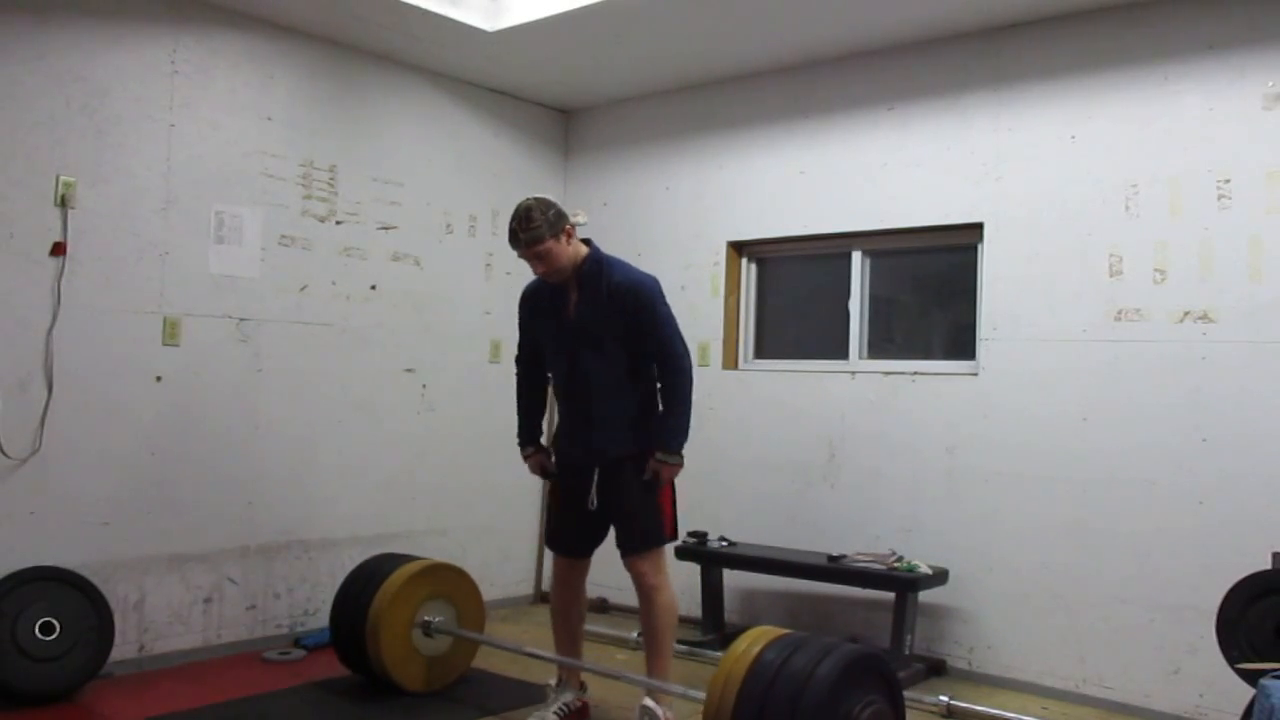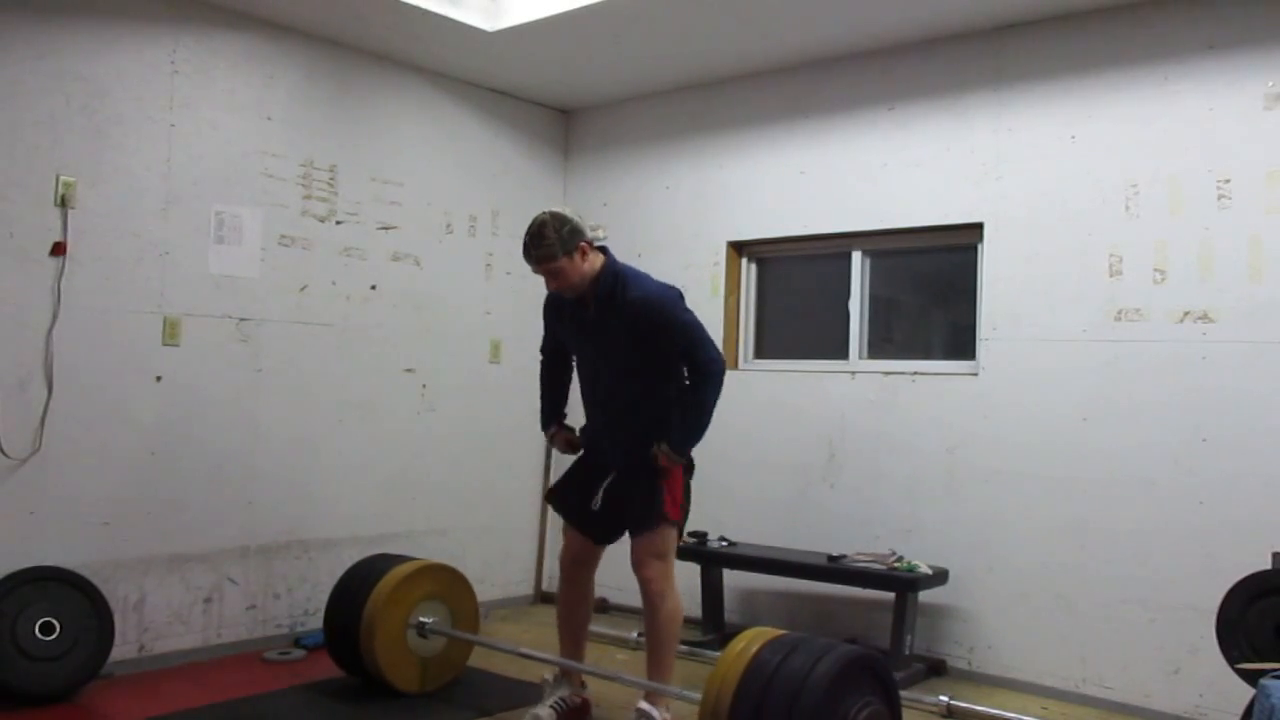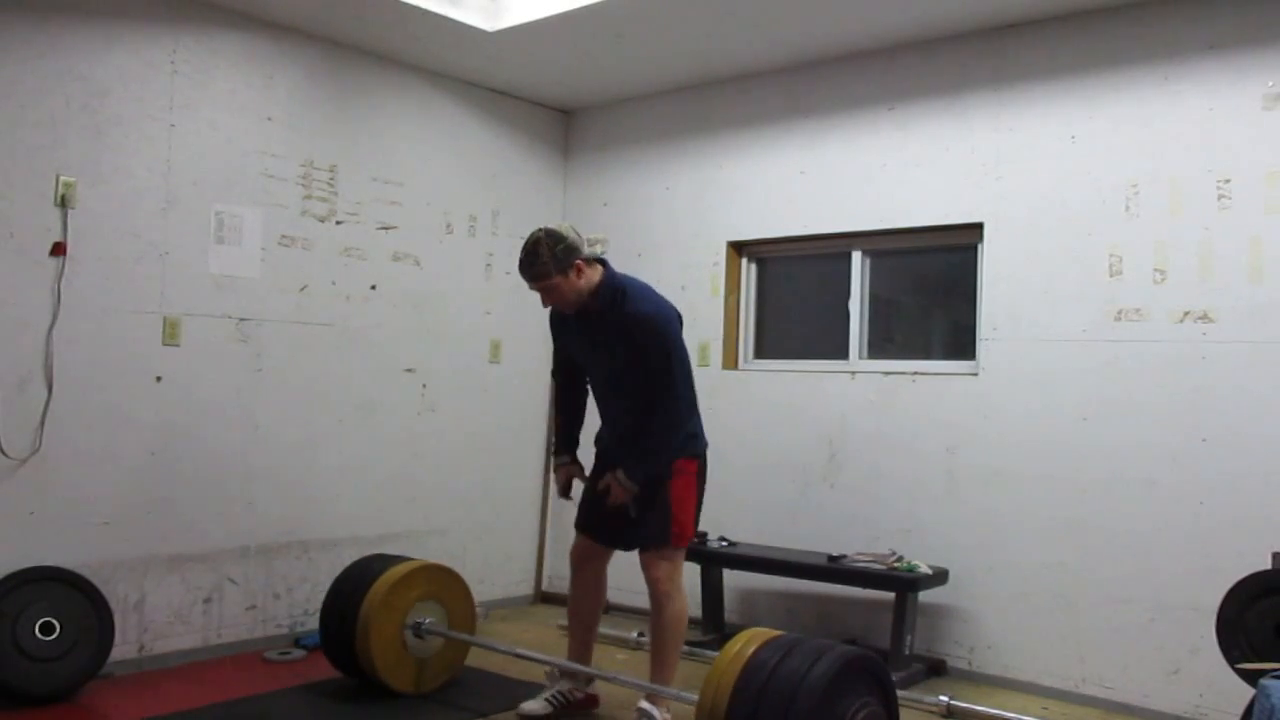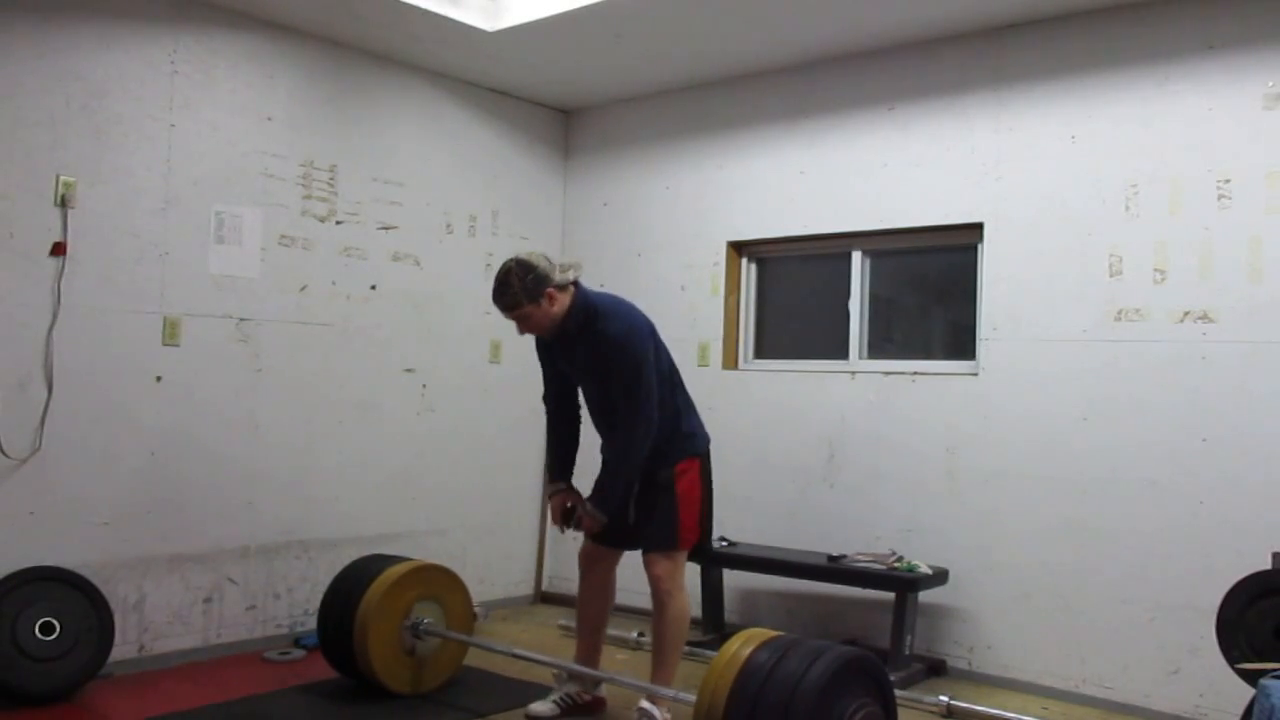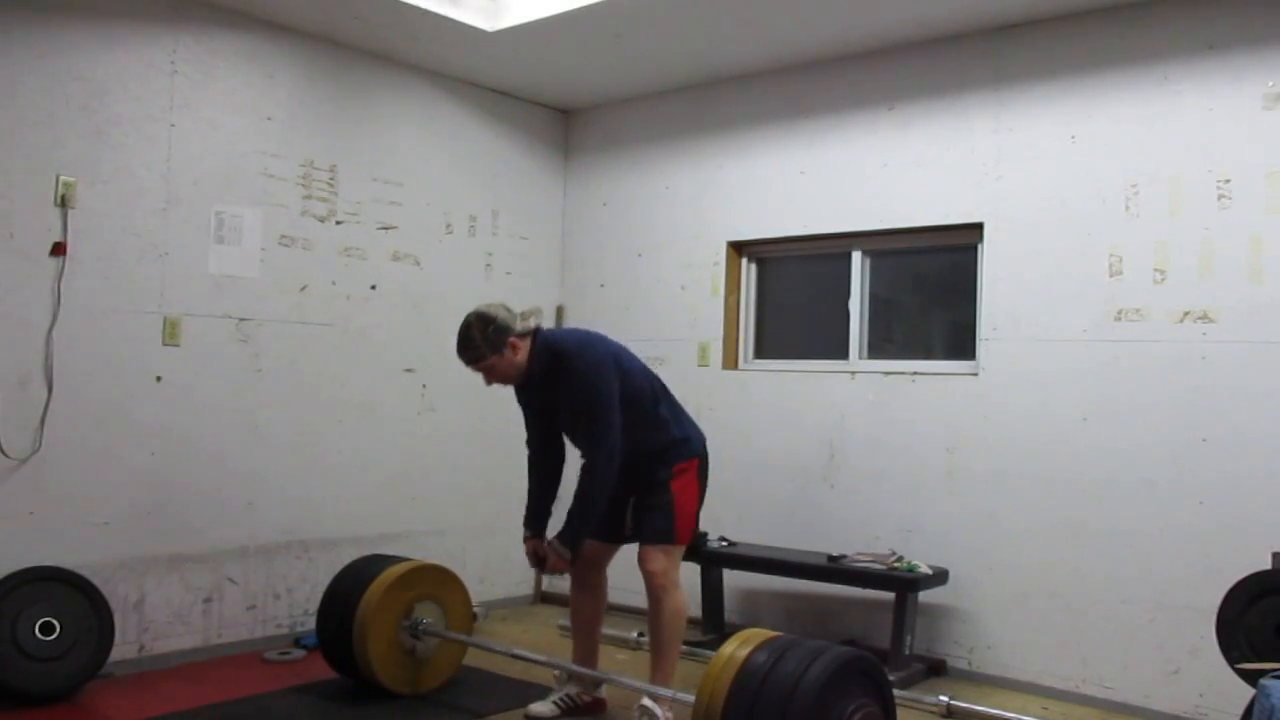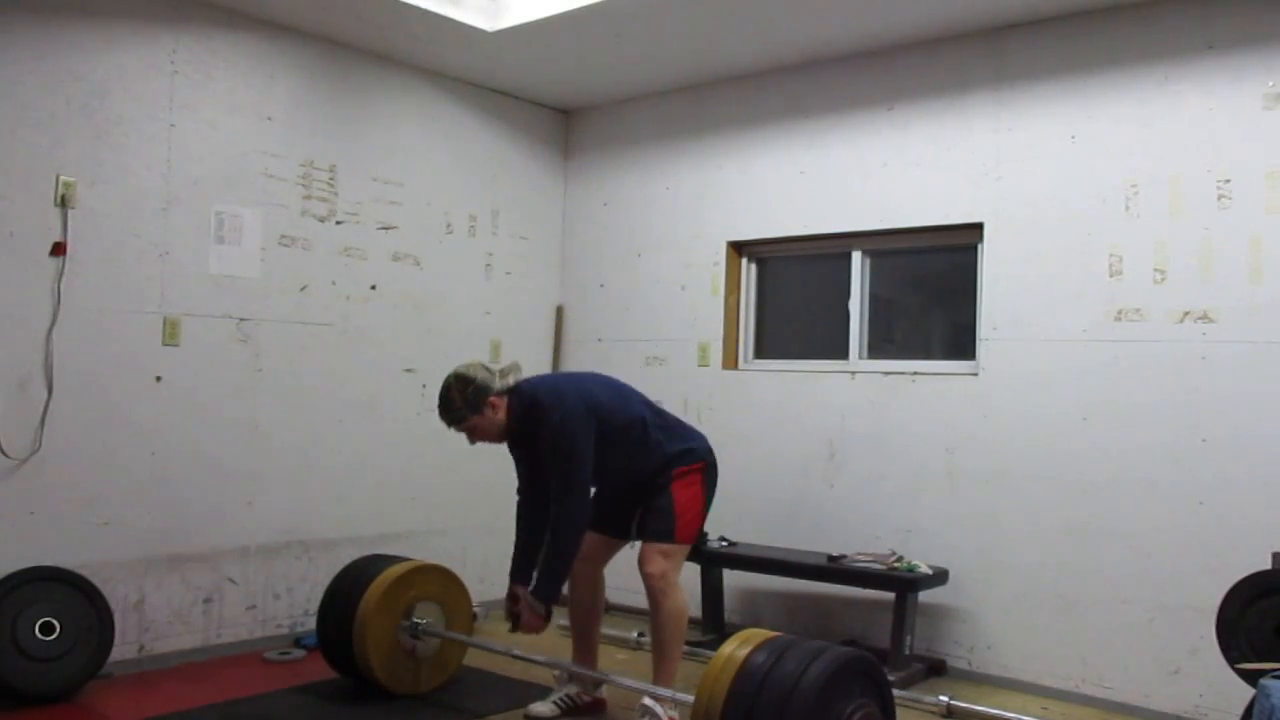
dt=0.2s
person 1, frame 1
left shoulder: (632, 287)
right shoulder: (535, 299)
left elbow: (676, 368)
right elbow: (531, 371)
left wrist: (670, 447)
right wrist: (529, 438)
left hip: (634, 455)
right hip: (573, 455)
left knee: (647, 570)
right knee: (566, 568)
person 1, frame 2
left shoulder: (650, 299)
right shoulder: (560, 305)
left elbow: (709, 368)
right elbow: (554, 363)
left wrist: (678, 442)
right wrist: (552, 421)
left hip: (653, 454)
right hip: (599, 449)
left knee: (653, 569)
right knee: (574, 559)
person 1, frame 3
left shoulder: (647, 312)
right shoulder: (566, 316)
left elbow: (676, 401)
right elbow: (568, 381)
left wrist: (633, 473)
right wrist: (564, 451)
left hip: (668, 455)
right hip: (615, 452)
left knee: (662, 571)
right knee: (584, 557)
person 1, frame 4
left shoulder: (620, 328)
right shoulder: (552, 337)
left elbow: (640, 422)
right elbow: (561, 410)
left wrist: (601, 501)
right wrist: (558, 481)
left hip: (673, 453)
right hip: (623, 457)
left knee: (663, 571)
right knee: (593, 559)
person 1, frame 5
left shoulder: (583, 360)
right shoulder: (530, 375)
left elbow: (601, 456)
right elbow: (544, 451)
left wrist: (568, 539)
right wrist: (534, 528)
left hip: (674, 456)
right hip: (617, 467)
left knee: (657, 567)
right knee: (585, 562)
right ankle: (583, 686)
person 1, frame 6
left shoulder: (559, 410)
right shoulder: (522, 419)
left elbow: (571, 505)
right elbow: (535, 500)
left wrist: (542, 597)
right wrist: (520, 579)
left hip: (680, 464)
left knee: (656, 569)
right knee: (583, 560)
right ankle: (584, 686)
